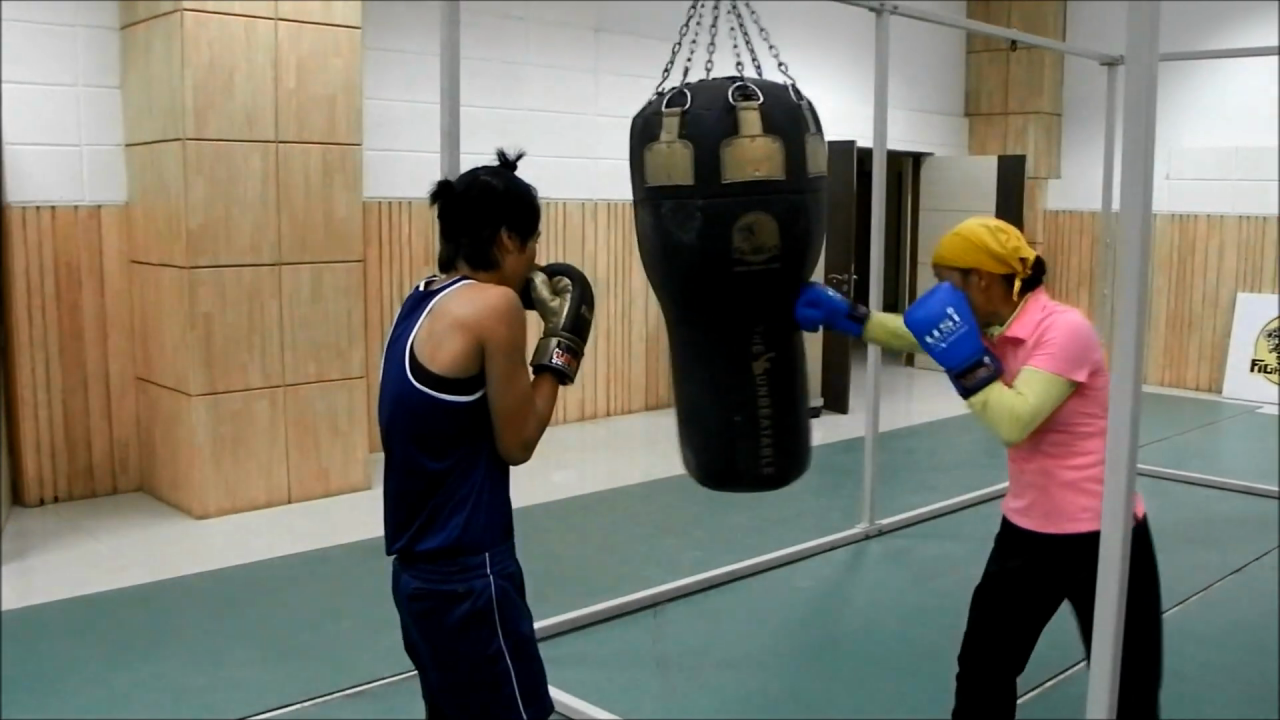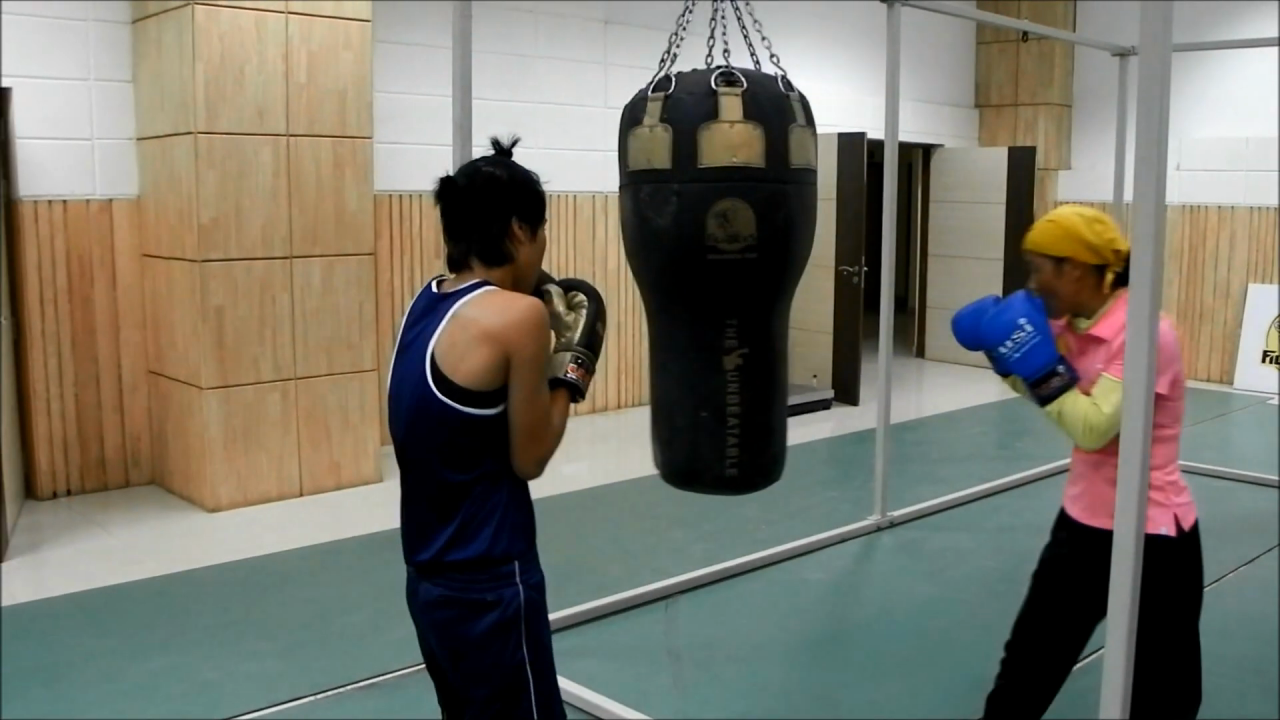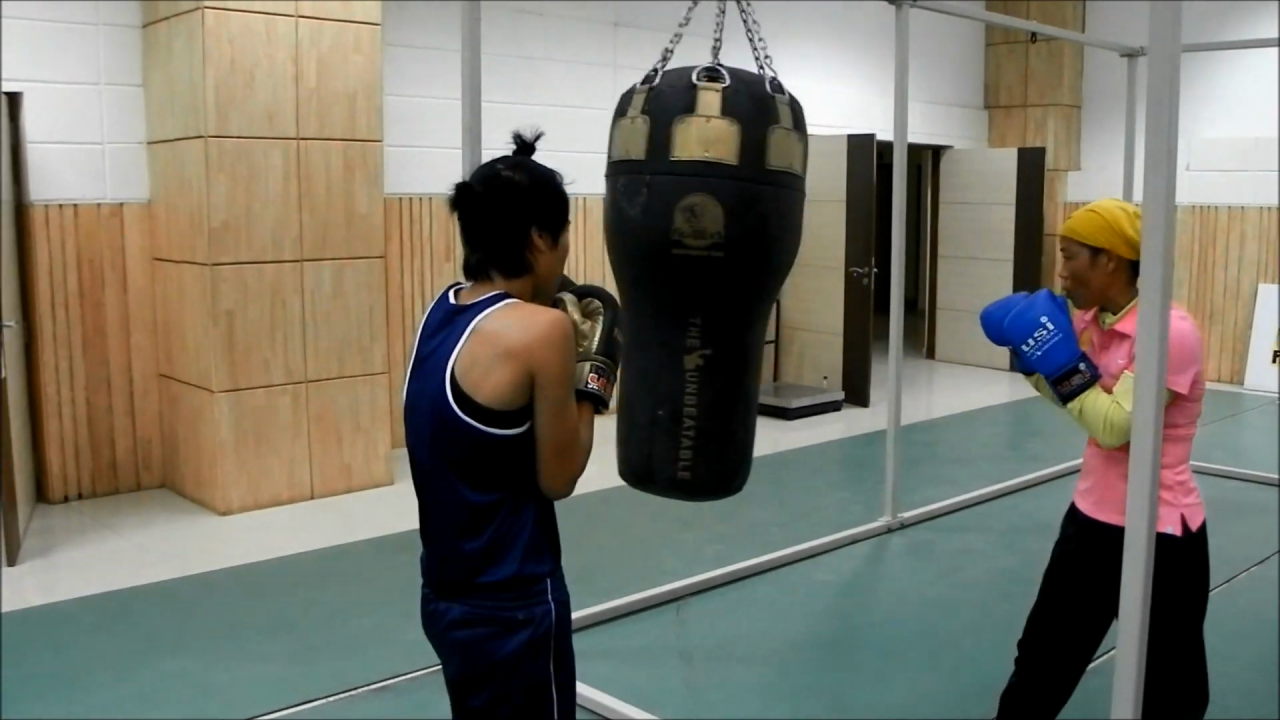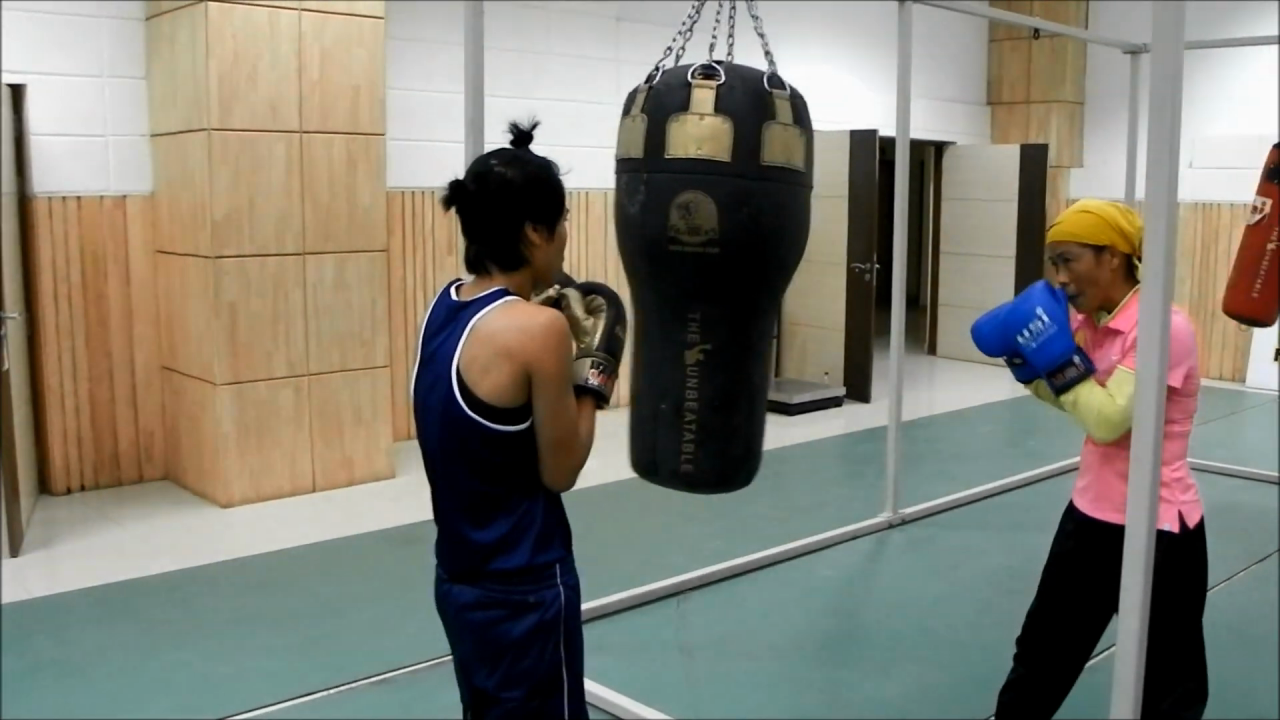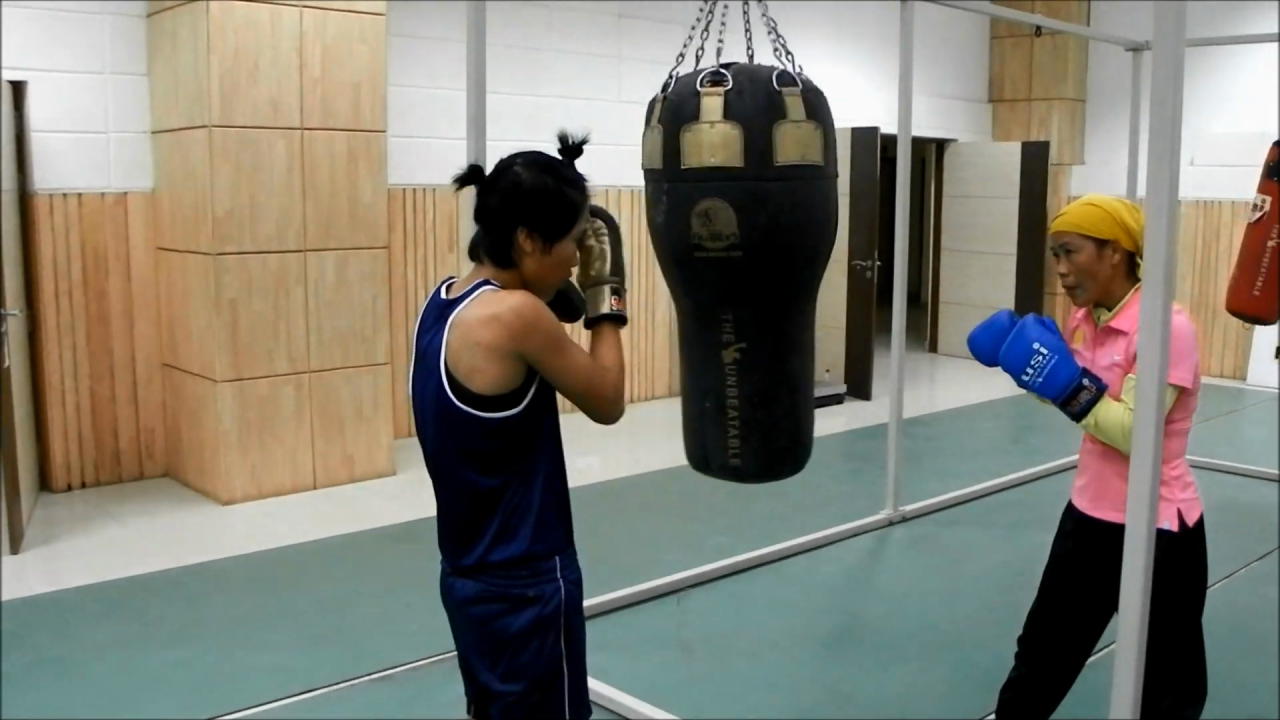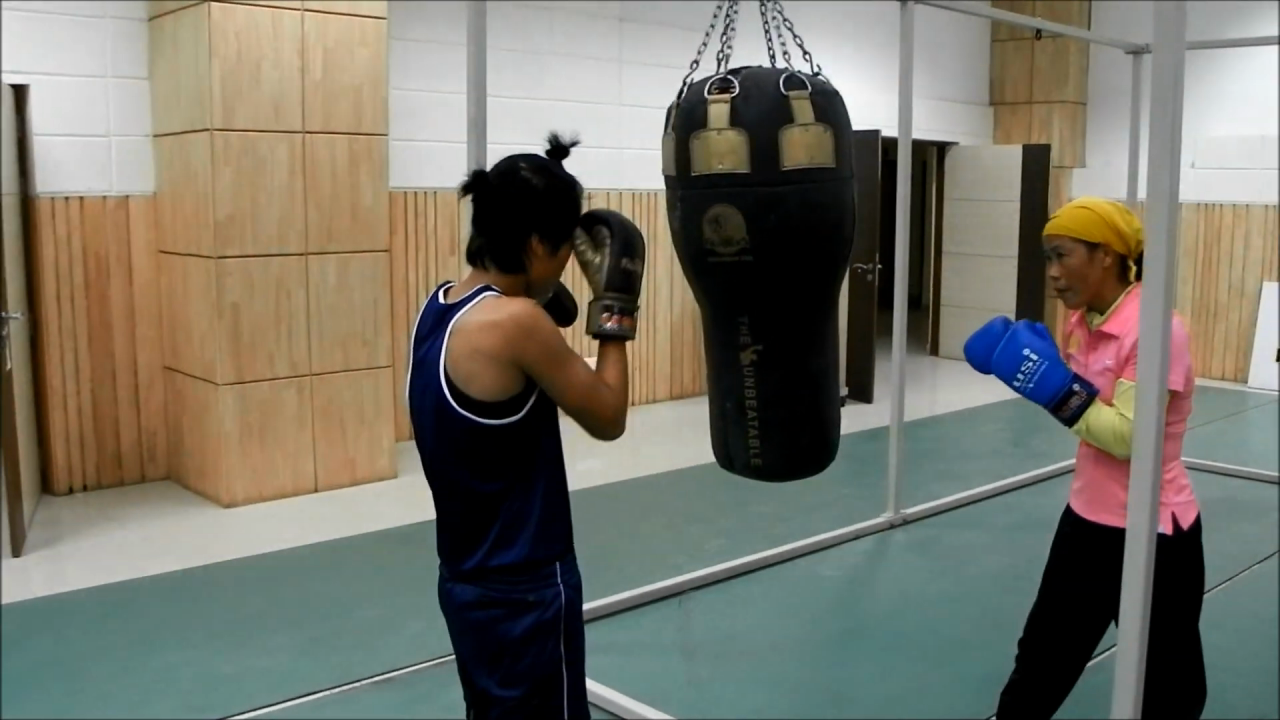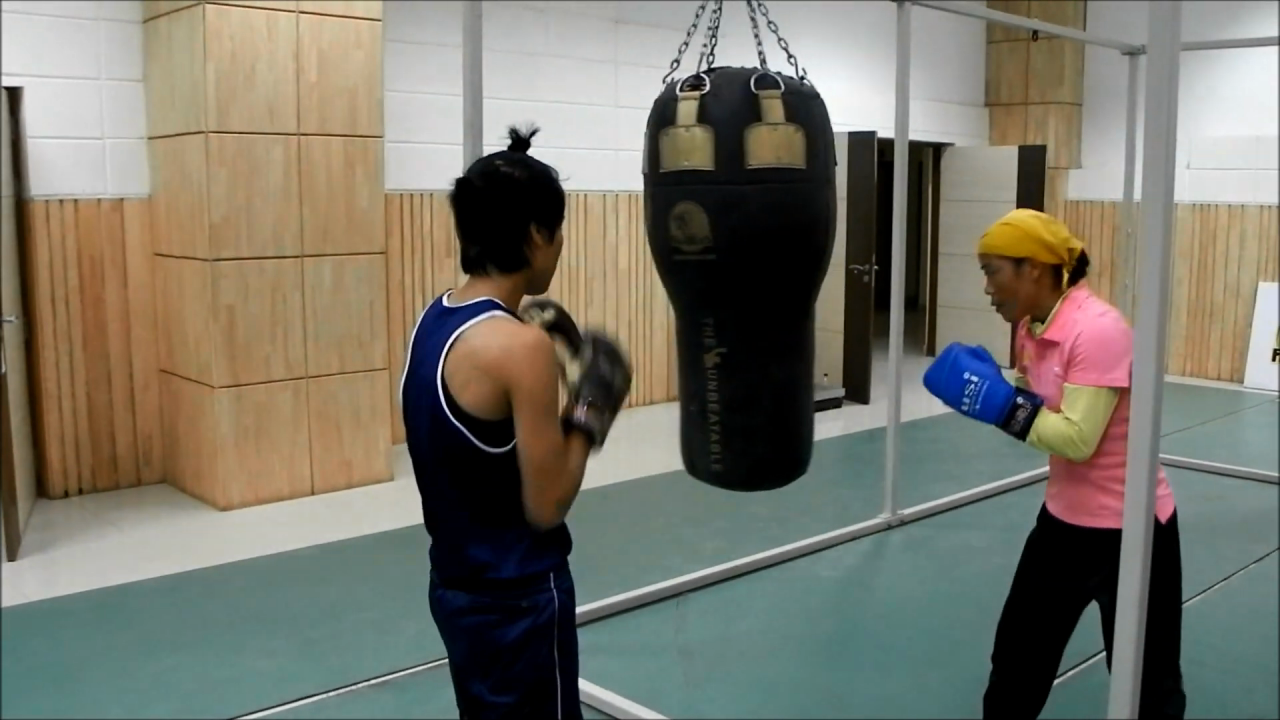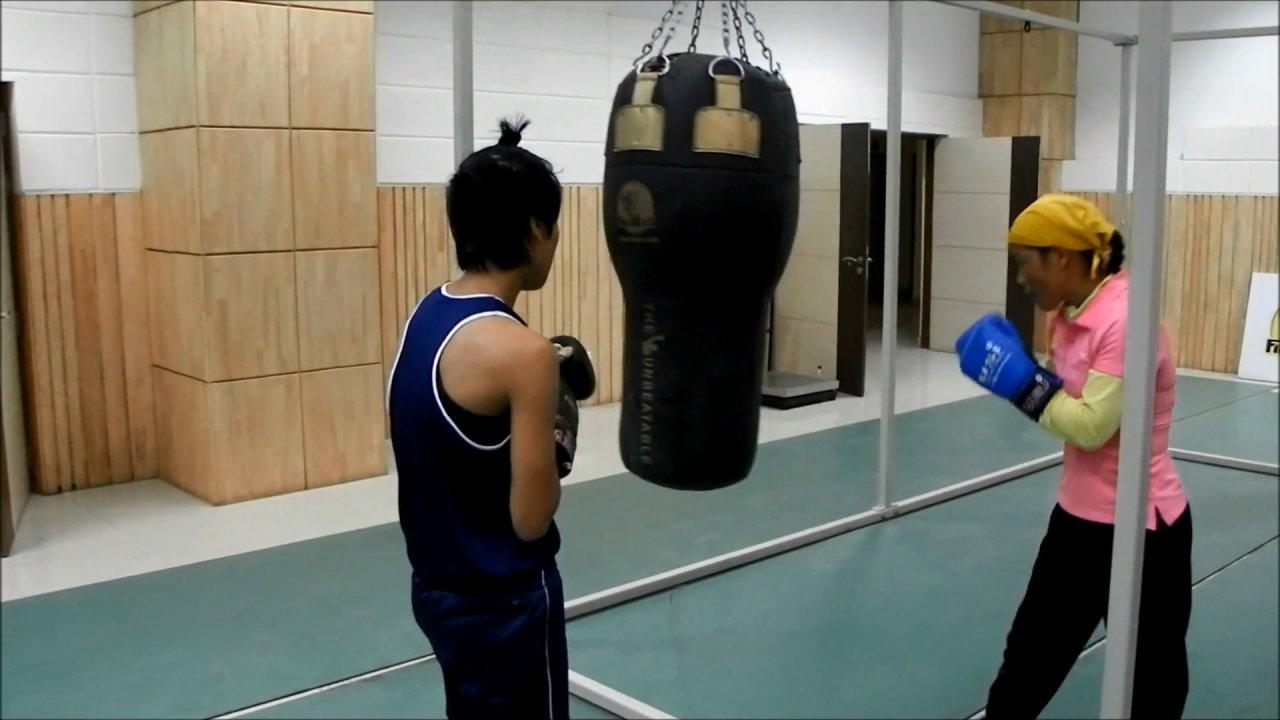
dt=0.4s
person 1, frame 1
left shoulder: (423, 301)
right shoulder: (492, 305)
right elbow: (516, 442)
right wrist: (562, 341)
left hip: (420, 568)
right hip: (467, 575)
person 1, frame 2
left shoulder: (428, 304)
right shoulder: (516, 314)
right elbow: (529, 458)
right wrist: (574, 355)
left hip: (432, 576)
right hip: (487, 585)
person 1, frame 3
left shoulder: (443, 311)
right shoulder: (539, 329)
right elbow: (558, 478)
right wrist: (595, 365)
left hip: (448, 592)
right hip: (511, 605)
person 1, frame 4
left shoulder: (448, 306)
right shoulder: (536, 331)
right elbow: (559, 473)
right wrist: (592, 364)
left hip: (462, 578)
right hip: (524, 591)
person 1, frame 5
left shoulder: (443, 303)
right shoulder: (514, 315)
right elbow: (607, 403)
right wrist: (605, 291)
left hip: (470, 573)
right hip: (524, 584)
person 1, frame 6
left shoulder: (439, 307)
right shoulder: (514, 322)
right elbow: (608, 419)
right wrist: (616, 306)
left hip: (467, 578)
right hip: (525, 589)
person 1, frame 7
left shoulder: (436, 318)
right shoulder: (518, 344)
right elbow: (547, 506)
right wrist: (591, 406)
left hip: (457, 583)
right hip: (516, 599)
person 1, frame 8
left shoulder: (426, 315)
right shoulder: (519, 350)
right elbow: (531, 519)
right wrist: (557, 437)
left hip: (439, 584)
right hip: (502, 600)
person 2, frame 1
left shoulder: (1064, 328)
right shoulder: (991, 327)
left elbow: (1015, 422)
right elbow: (918, 335)
left wrist: (964, 355)
right wrist: (844, 315)
left hip: (1099, 534)
right hip: (1028, 529)
right knee: (982, 664)
person 2, frame 2
right shoulder: (1068, 324)
left elbow: (1094, 430)
right elbow: (1045, 398)
left wrist: (1038, 359)
right wrist: (1003, 348)
left hip: (1152, 539)
right hip: (1082, 524)
right knee: (1028, 658)
person 2, frame 3
left shoulder: (1171, 331)
right shoulder: (1094, 320)
left elbow: (1112, 427)
right elbow: (1069, 401)
left wrist: (1059, 356)
right wrist: (1028, 350)
left hip: (1157, 537)
right hip: (1091, 519)
right knee: (1042, 654)
person 2, frame 4
left shoulder: (1164, 325)
right shoulder: (1087, 320)
left elbow: (1107, 421)
right elbow: (1067, 399)
left wrist: (1055, 350)
right wrist: (1023, 356)
left hip: (1156, 533)
right hip: (1090, 516)
right knee: (1041, 650)
person 2, frame 5
left shoulder: (1166, 326)
right shoulder: (1085, 318)
left elbow: (1135, 433)
left wrist: (1066, 382)
right wrist: (1022, 360)
left hip: (1156, 533)
right hip: (1088, 516)
right knee: (1043, 649)
person 2, frame 6
right shoulder: (1082, 321)
left elbow: (1125, 437)
left wrist: (1055, 386)
right wrist: (1021, 367)
left hip: (1153, 535)
right hip: (1087, 520)
right knee: (1043, 652)
person 2, frame 7
left shoulder: (1098, 329)
right shoulder: (1031, 329)
left elbow: (1078, 440)
left wrist: (999, 402)
right wrist: (975, 385)
left hip: (1129, 530)
right hip: (1064, 520)
right knee: (1018, 650)
person 2, frame 8
left shoulder: (1126, 320)
right shoulder: (1068, 315)
left elbow: (1091, 428)
left wrist: (1018, 378)
right wrist: (1021, 370)
left hip: (1140, 532)
right hip: (1078, 518)
right knee: (1032, 646)
